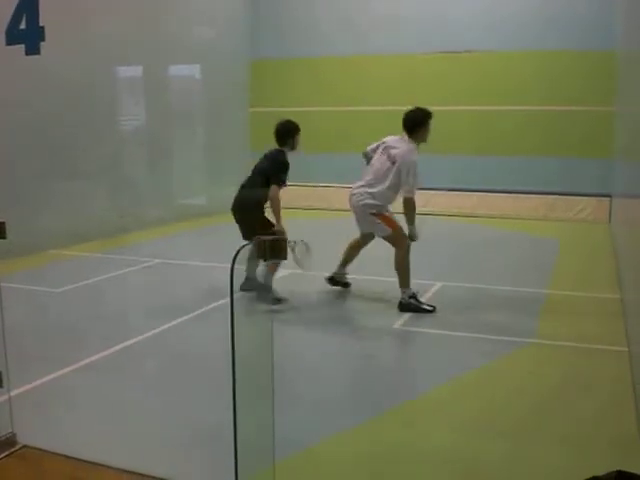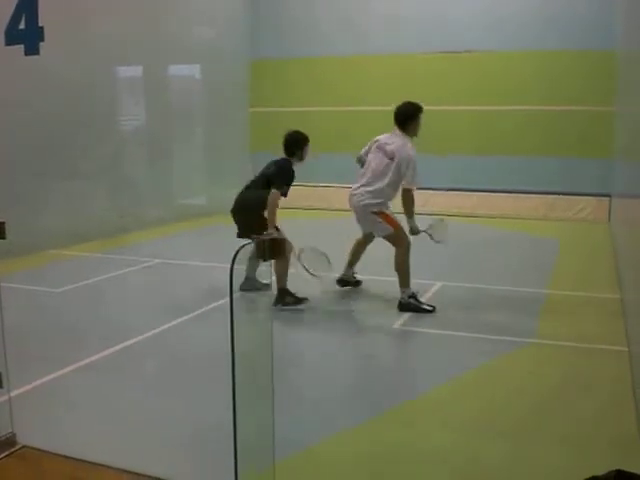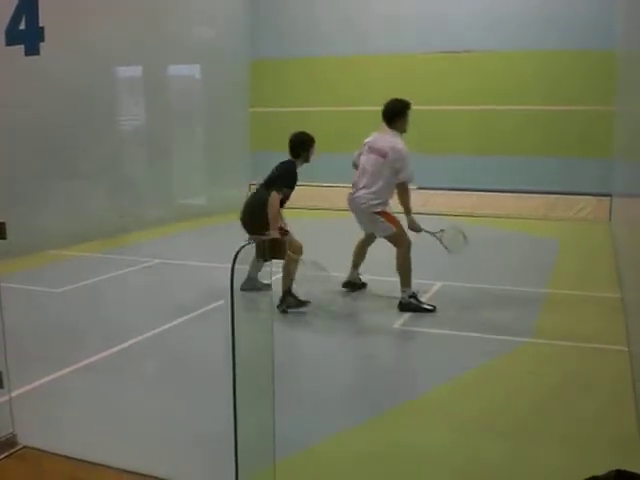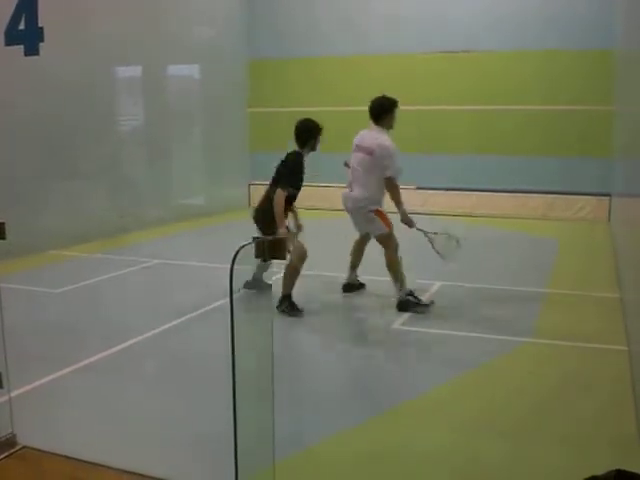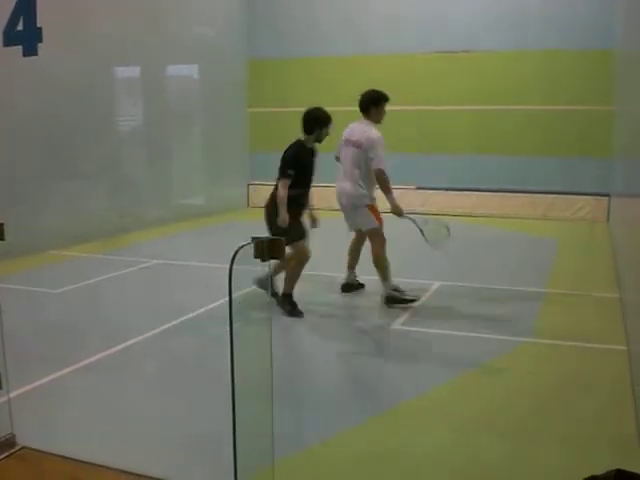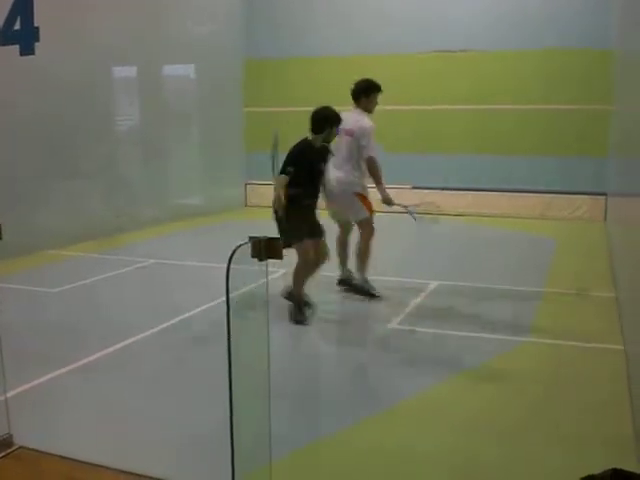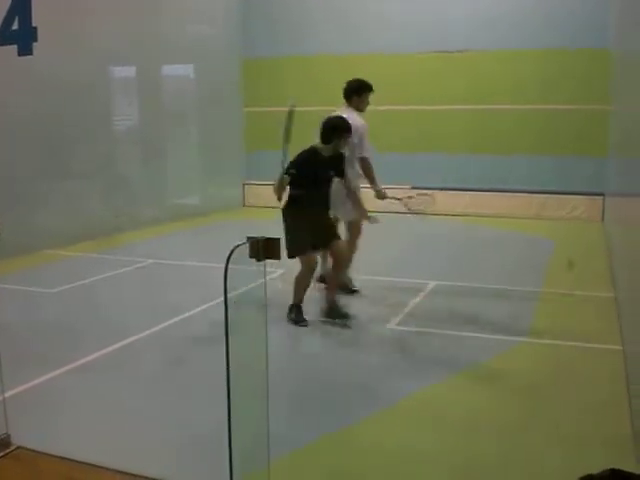
dt=0.1s
person 1, frame 1
left shoulder: (390, 141)
right shoulder: (409, 157)
left elbow: (366, 154)
right elbow: (408, 198)
right wrist: (411, 229)
left hip: (358, 196)
right hip: (369, 204)
left knee: (365, 238)
right knee: (402, 244)
left ankle: (338, 275)
right ankle: (407, 298)
person 1, frame 2
left shoulder: (381, 139)
right shoulder: (407, 152)
left elbow: (361, 160)
right elbow: (407, 191)
right wrist: (411, 221)
left hip: (357, 197)
right hip: (371, 204)
left knee: (367, 236)
right knee: (403, 244)
left ankle: (347, 276)
right ankle: (406, 298)
person 1, frame 3
left shoulder: (373, 138)
right shoulder: (398, 148)
left elbow: (356, 164)
right elbow: (401, 186)
right wrist: (409, 217)
left hip: (356, 198)
right hip: (372, 204)
left knee: (369, 236)
right knee: (403, 244)
left ankle: (352, 278)
right ankle: (407, 298)
person 1, frame 4
left shoulder: (360, 137)
right shoulder: (385, 144)
left elbow: (348, 163)
right elbow: (390, 181)
right wrist: (402, 212)
left hip: (350, 197)
right hip: (366, 202)
left knee: (365, 236)
right knee: (391, 246)
left ankle: (351, 280)
right ankle: (404, 296)
person 1, frame 5
left shoulder: (350, 130)
right shoulder: (373, 136)
left elbow: (339, 157)
right elbow: (379, 172)
right wrist: (392, 201)
left hip: (343, 192)
right hip: (359, 196)
left knee: (360, 235)
right knee: (378, 240)
left ankle: (350, 280)
right ankle: (389, 290)
person 1, frame 6
left shoulder: (341, 119)
right shoulder: (365, 124)
left elbow: (330, 150)
right elbow: (370, 160)
right wrist: (382, 190)
left hip: (332, 181)
right hip: (351, 184)
left knee: (345, 228)
right knee: (367, 230)
left ankle: (345, 274)
right ankle: (360, 280)
person 1, frame 7
right shoulder: (357, 123)
right elbow: (363, 159)
right wrist: (375, 186)
right hip: (344, 184)
right knee: (354, 230)
left ankle: (325, 271)
right ankle: (342, 277)
person 2, frame 1
left shoulder: (270, 156)
right shoulder: (281, 162)
right elbow: (273, 193)
right wrist: (278, 223)
left hip: (240, 203)
right hip: (249, 206)
left knee: (259, 242)
right knee: (278, 244)
left ankle: (250, 280)
right ankle: (266, 288)
person 2, frame 2
left shoulder: (278, 164)
right shoulder: (287, 171)
right elbow: (272, 198)
left wrist: (270, 222)
right wrist: (272, 228)
left hip: (240, 208)
right hip: (249, 211)
left knee: (263, 244)
right knee: (283, 248)
left ankle: (249, 280)
right ankle: (283, 294)
person 2, frame 3
left shoulder: (284, 166)
right shoulder: (289, 172)
right elbow: (273, 200)
left wrist: (281, 223)
right wrist: (274, 230)
left hip: (251, 212)
right hip: (257, 214)
left knee: (267, 246)
right knee: (294, 249)
left ankle: (251, 280)
right ankle: (287, 297)
person 2, frame 4
left shoulder: (296, 159)
right shoulder: (292, 163)
right elbow: (280, 196)
left wrist: (295, 217)
right wrist: (280, 226)
left hip: (269, 215)
right hip: (269, 216)
right knee: (300, 253)
left ankle: (255, 281)
right ankle: (285, 300)
person 2, frame 5
left shoulder: (310, 150)
right shoulder: (295, 152)
right elbow: (283, 185)
left wrist: (310, 210)
right wrist: (282, 213)
left hip: (294, 210)
right hip: (282, 212)
left knee: (295, 251)
right knee: (302, 253)
left ankle: (268, 279)
right ankle: (286, 297)
person 2, frame 6
left shoulder: (323, 150)
right shoulder: (299, 151)
left elbow: (319, 180)
right elbow: (281, 181)
right wrist: (279, 199)
left hip: (308, 209)
right hip: (289, 211)
left knee: (321, 254)
right knee: (307, 255)
left ankle: (294, 291)
right ankle: (297, 304)
person 2, frame 7
left shoulder: (338, 158)
right shoulder: (305, 158)
left elbow: (346, 184)
right elbow: (281, 185)
left wrist: (360, 208)
right wrist: (280, 187)
left hip: (320, 215)
right hip: (298, 217)
left knee: (341, 255)
right knee: (310, 264)
left ankle: (331, 305)
right ankle: (295, 307)
